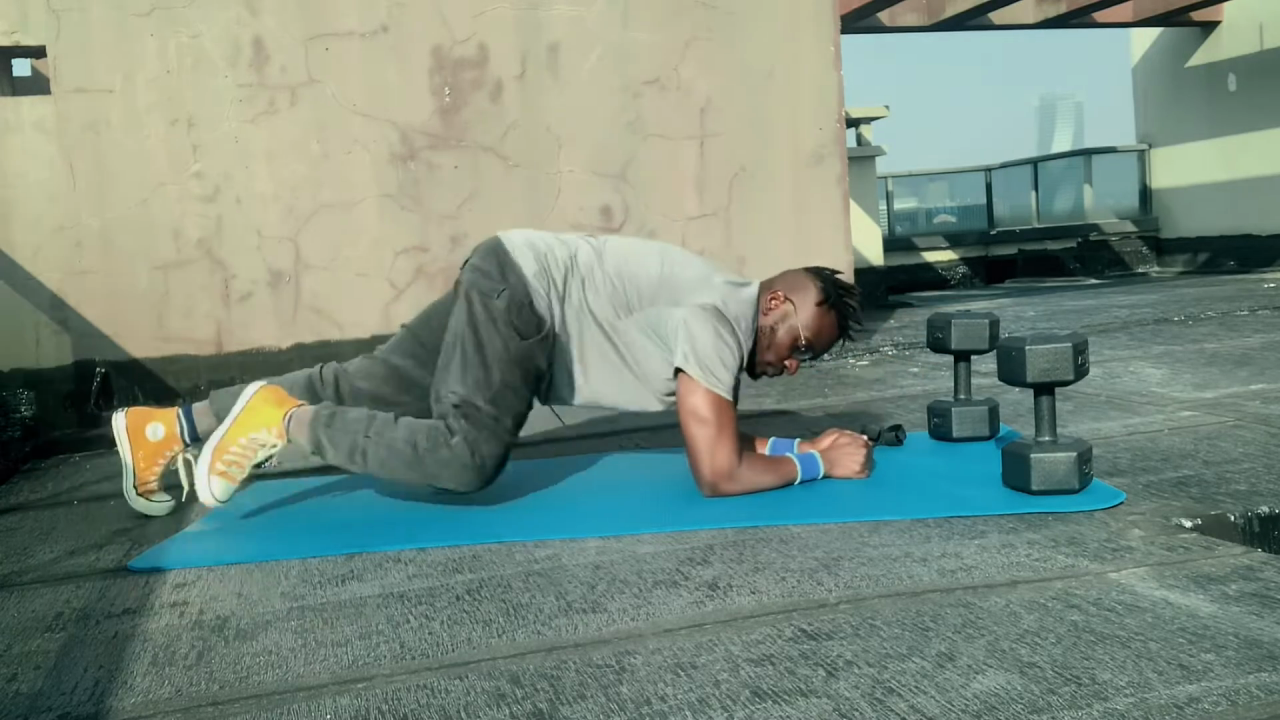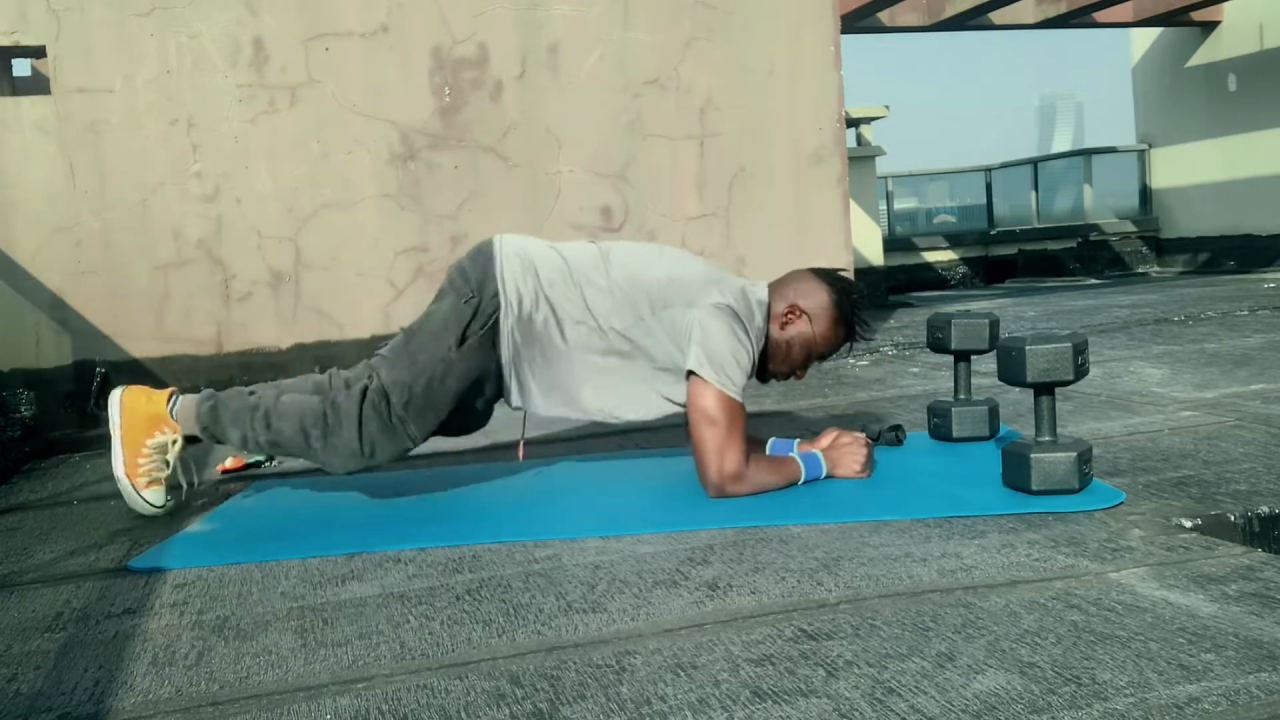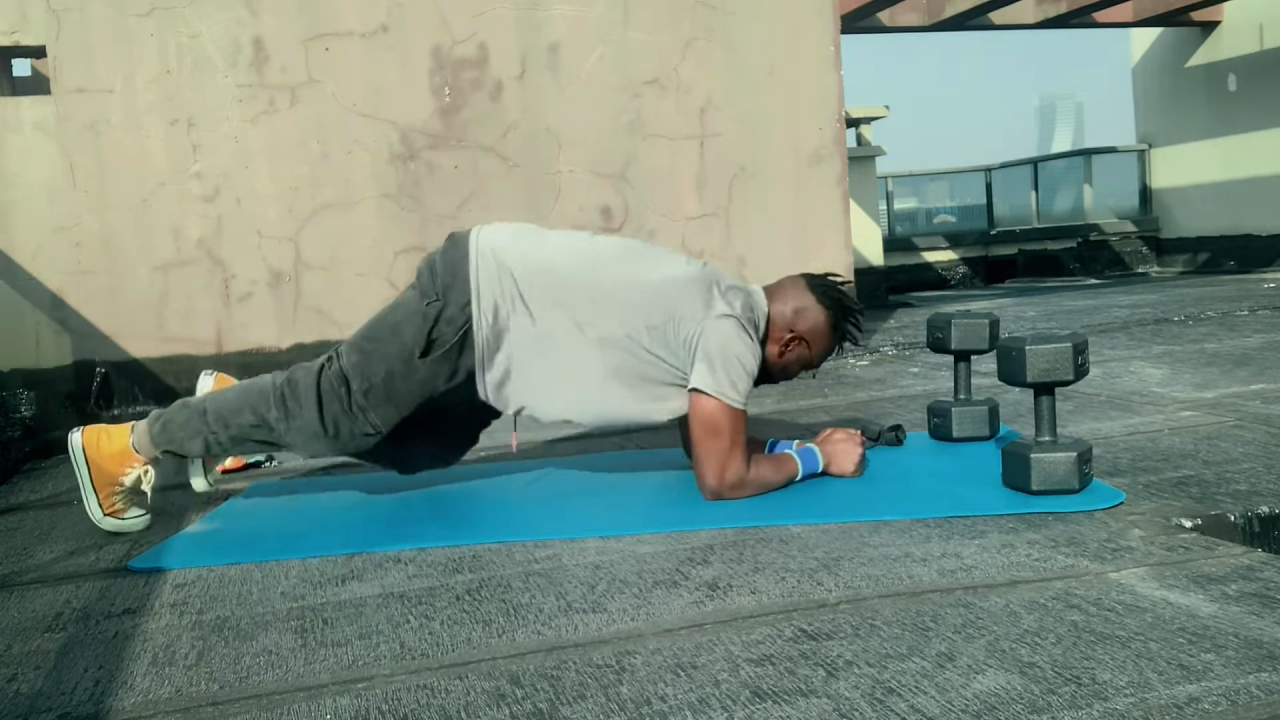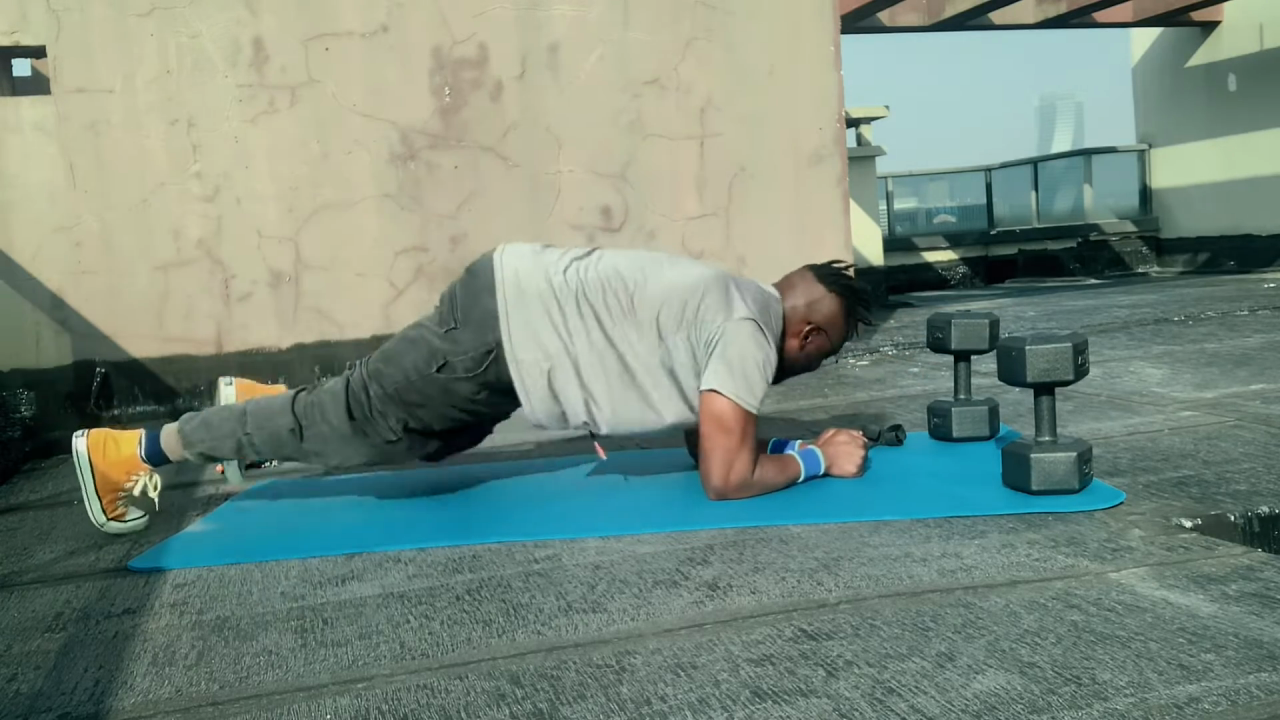
dt=0.4s
person 1, frame 1
left shoulder: (736, 310)
right shoulder: (717, 319)
left elbow: (720, 436)
right elbow: (718, 474)
left wrist: (792, 446)
right wrist: (818, 466)
left hip: (509, 290)
right hip: (512, 282)
left knee: (358, 386)
right knee: (461, 457)
left ankle: (167, 427)
right ankle: (283, 422)
person 1, frame 2
left shoulder: (730, 307)
right shoulder: (728, 323)
left elbow: (721, 436)
right elbow: (724, 475)
left wrist: (796, 442)
right wrist: (819, 463)
left hip: (510, 300)
right hip: (502, 298)
left knee: (372, 403)
right knee: (360, 427)
left ankle: (194, 417)
right ankle: (160, 413)
person 1, frame 3
left shoulder: (720, 304)
right shoulder: (734, 333)
left elbow: (705, 434)
right elbow: (720, 478)
left wrist: (786, 445)
right wrist: (812, 458)
left hip: (501, 272)
right hip: (474, 303)
left knee: (421, 449)
right knee: (329, 408)
left ankle: (235, 404)
right ankle: (124, 446)
person 1, frame 4
left shoulder: (732, 302)
right shoulder: (750, 333)
left elbow: (715, 439)
right elbow: (726, 478)
left wrist: (789, 445)
right wrist: (814, 459)
left hip: (516, 291)
right hip: (501, 327)
left knee: (439, 437)
right knee: (348, 423)
left ankle: (263, 404)
right ankle: (132, 450)
